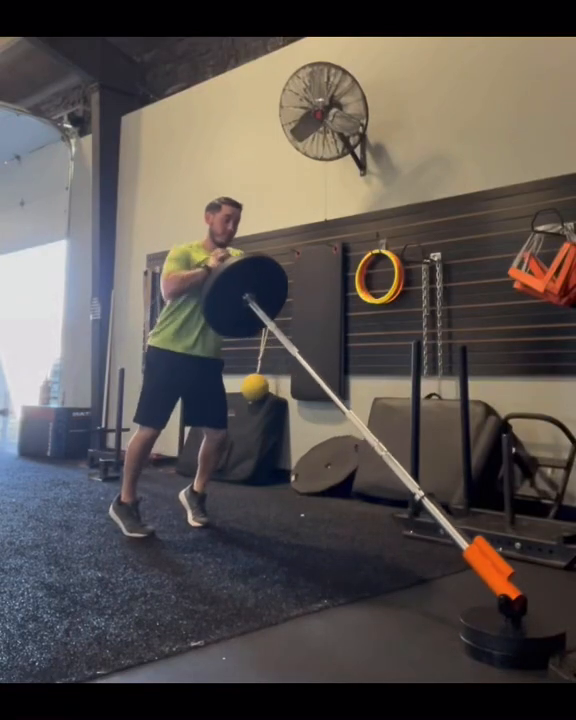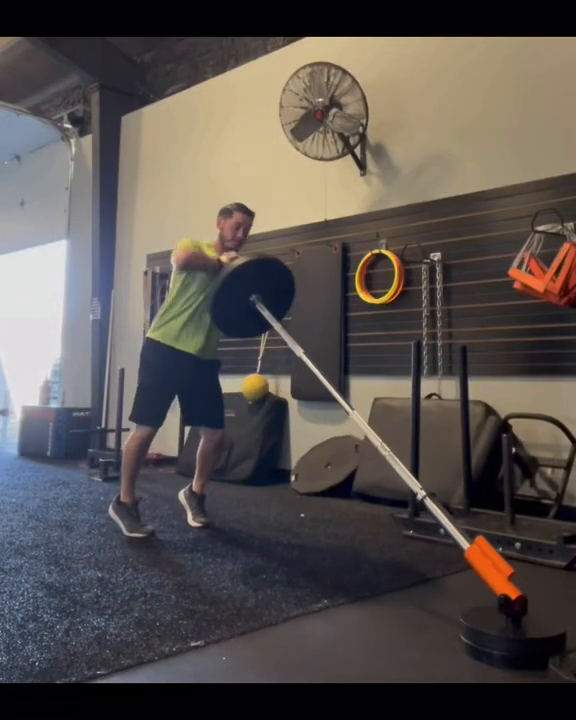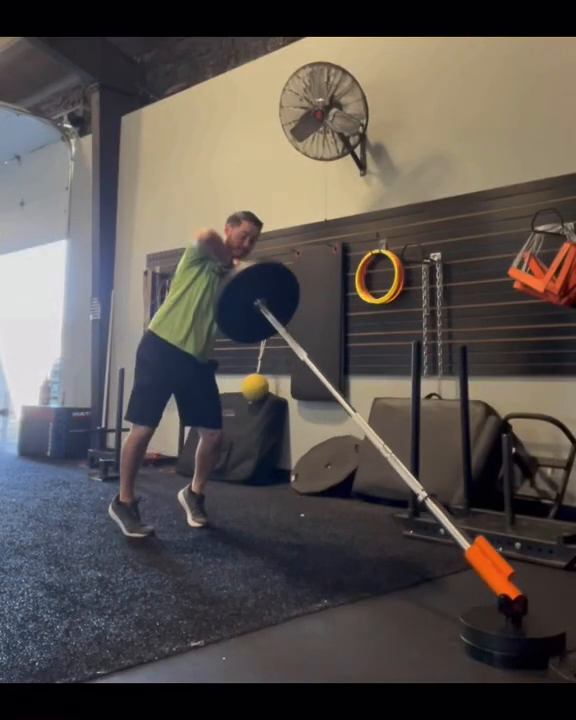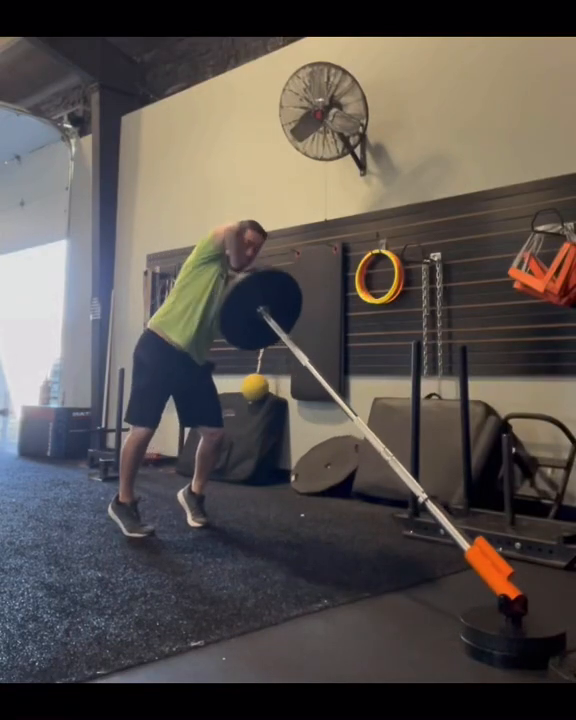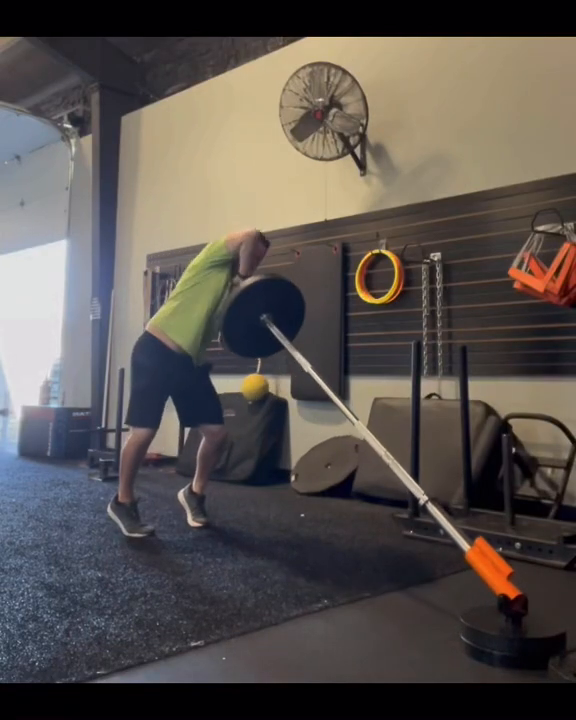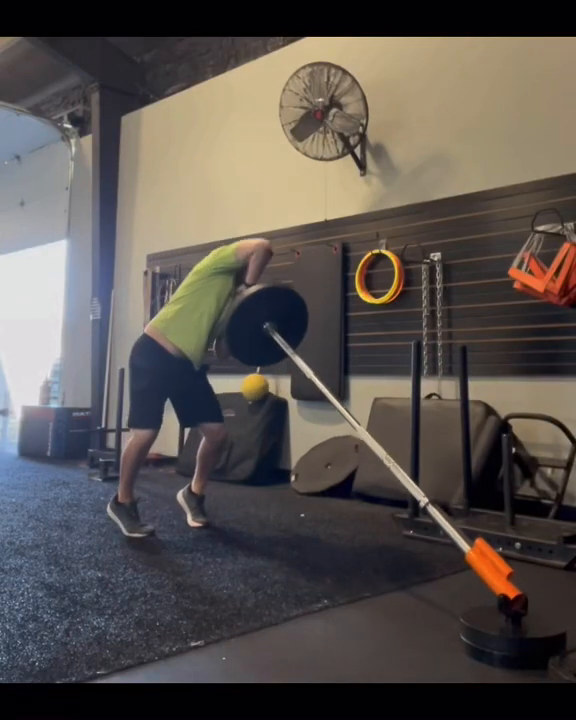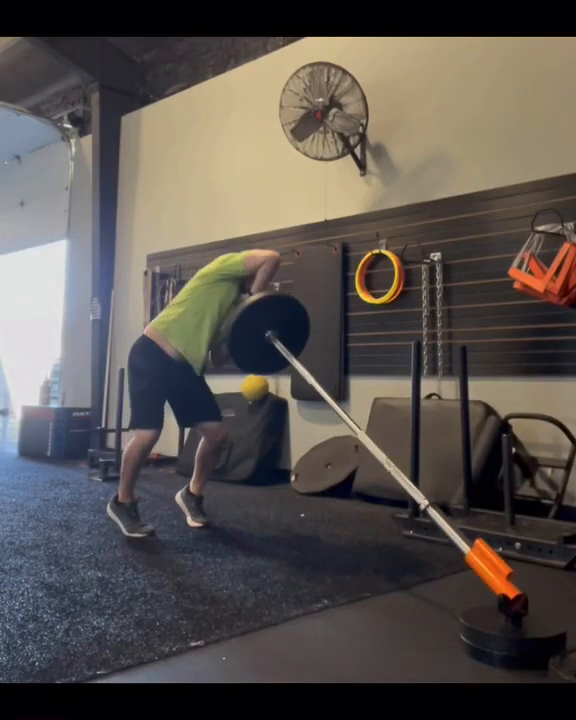
dt=0.1s
person 1, frame 1
left shoulder: (236, 258)
right shoulder: (187, 253)
right elbow: (170, 290)
right wrist: (208, 267)
left hip: (206, 359)
right hip: (167, 353)
left knee: (217, 433)
right knee: (149, 430)
left ankle: (195, 494)
right ankle: (125, 502)
person 1, frame 2
right shoulder: (193, 248)
right elbow: (182, 259)
right wrist: (219, 264)
left hip: (202, 358)
right hip: (165, 350)
left knee: (215, 433)
right knee: (146, 428)
left ankle: (195, 494)
right ankle: (124, 502)
person 1, frame 3
right shoulder: (200, 254)
right elbow: (206, 235)
right wrist: (227, 262)
left hip: (196, 359)
right hip: (161, 349)
left knee: (213, 433)
right knee: (143, 428)
left ankle: (194, 494)
right ankle: (124, 502)
person 1, frame 4
right shoulder: (209, 255)
right elbow: (231, 231)
right wrist: (234, 266)
left hip: (193, 359)
right hip: (159, 349)
left knee: (214, 433)
right knee: (143, 429)
left ankle: (194, 495)
right ankle: (123, 502)
person 1, frame 5
left shoulder: (231, 290)
right shoulder: (215, 256)
right elbow: (251, 235)
right wrist: (243, 277)
left hip: (189, 361)
right hip: (156, 352)
left knee: (216, 432)
right knee: (144, 431)
left ankle: (194, 494)
right ankle: (122, 502)
person 1, frame 6
left shoulder: (232, 295)
right shoulder: (219, 263)
left elbow: (223, 350)
right elbow: (260, 246)
right wrist: (248, 286)
left hip: (188, 364)
right hip: (155, 353)
left knee: (216, 432)
right knee: (145, 433)
left ankle: (193, 494)
right ankle: (122, 503)
person 1, frame 7
left shoulder: (233, 305)
right shoulder: (225, 267)
left elbow: (219, 358)
right elbow: (271, 258)
right wrist: (254, 297)
left hip: (184, 366)
right hip: (152, 355)
left knee: (216, 433)
right knee: (147, 434)
left ankle: (192, 495)
right ankle: (122, 503)
